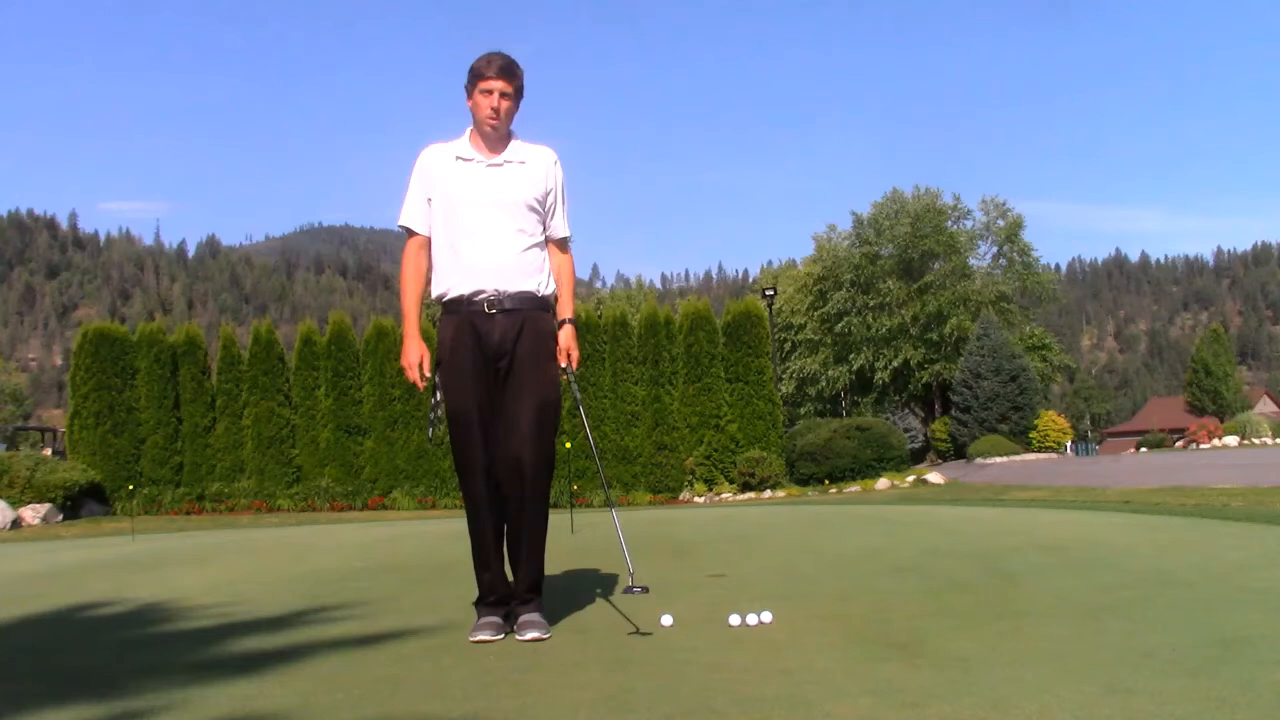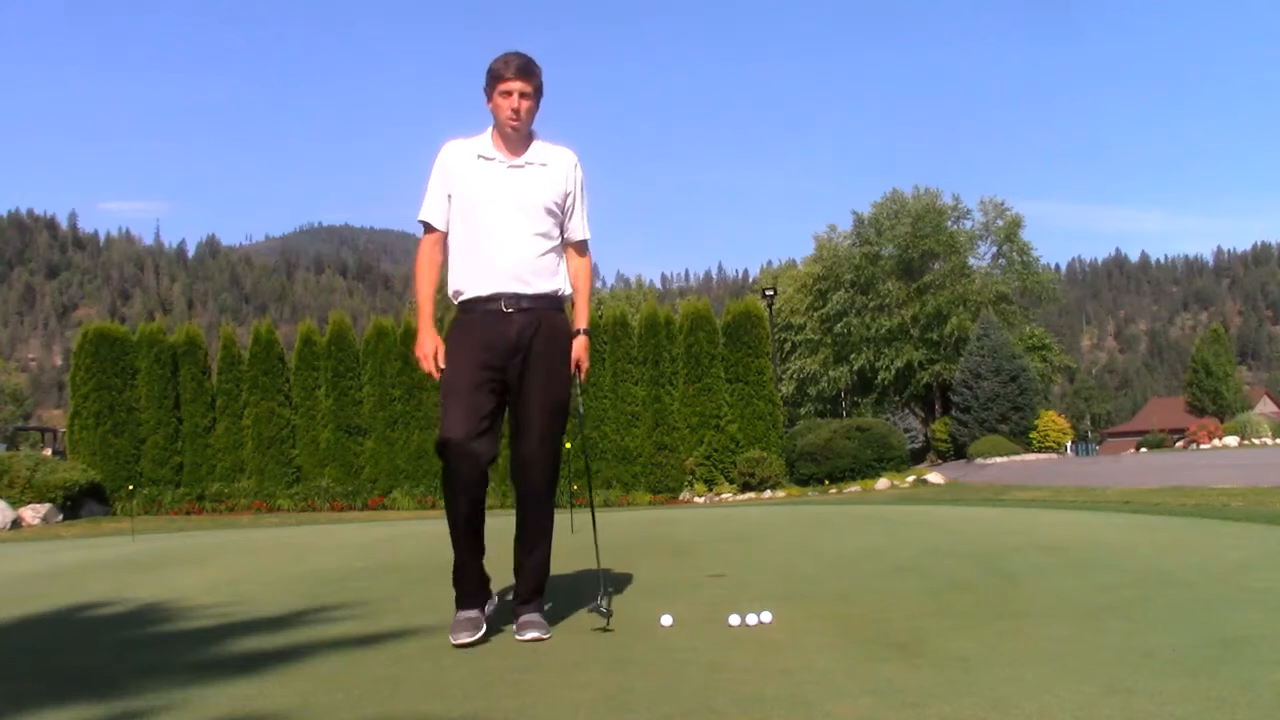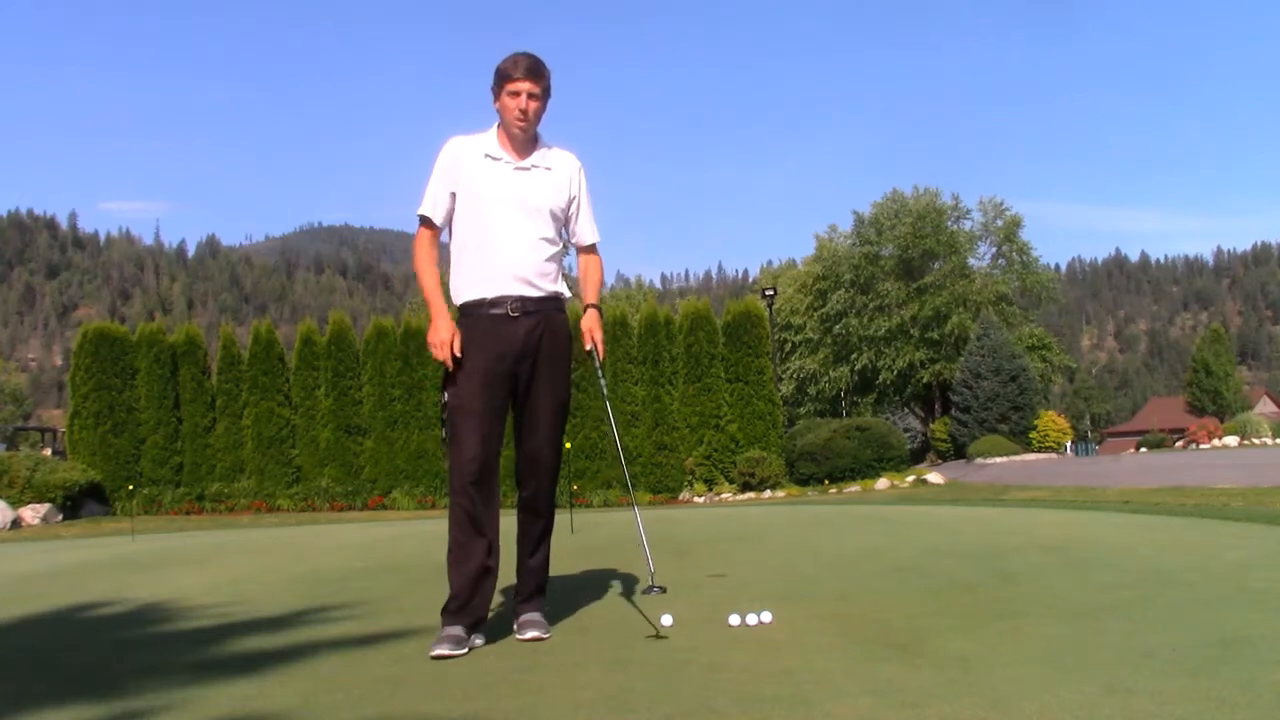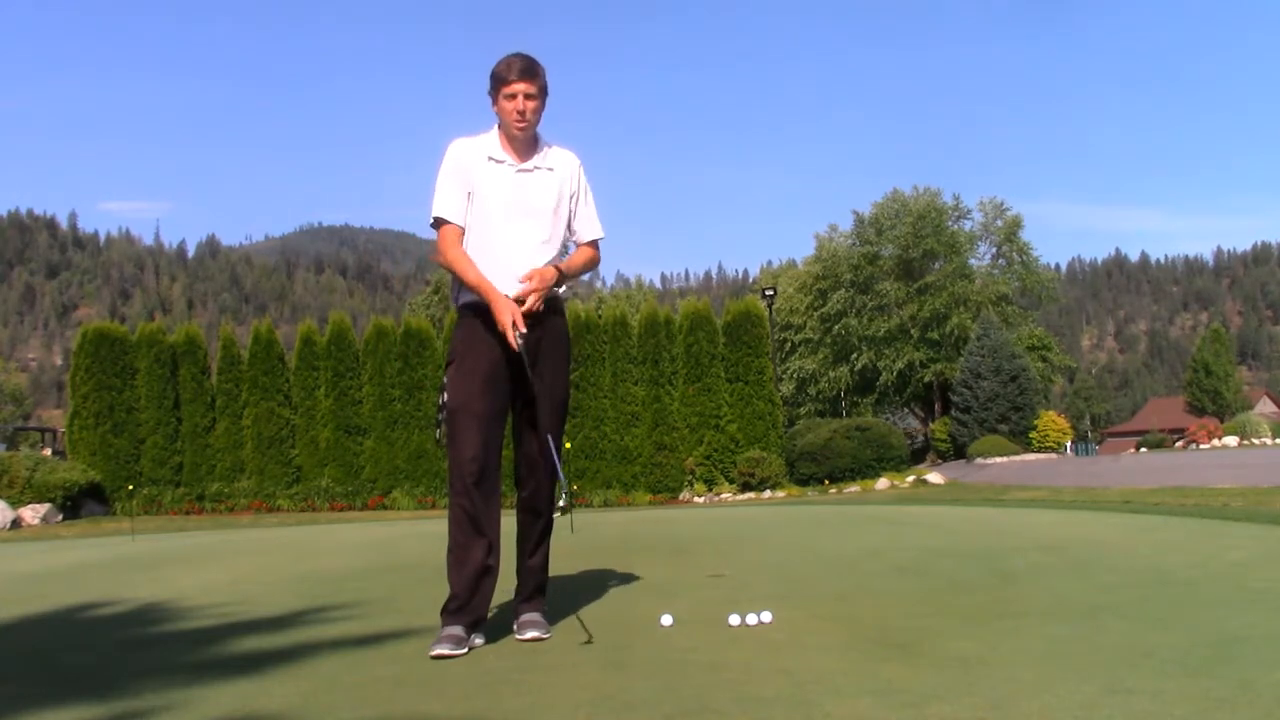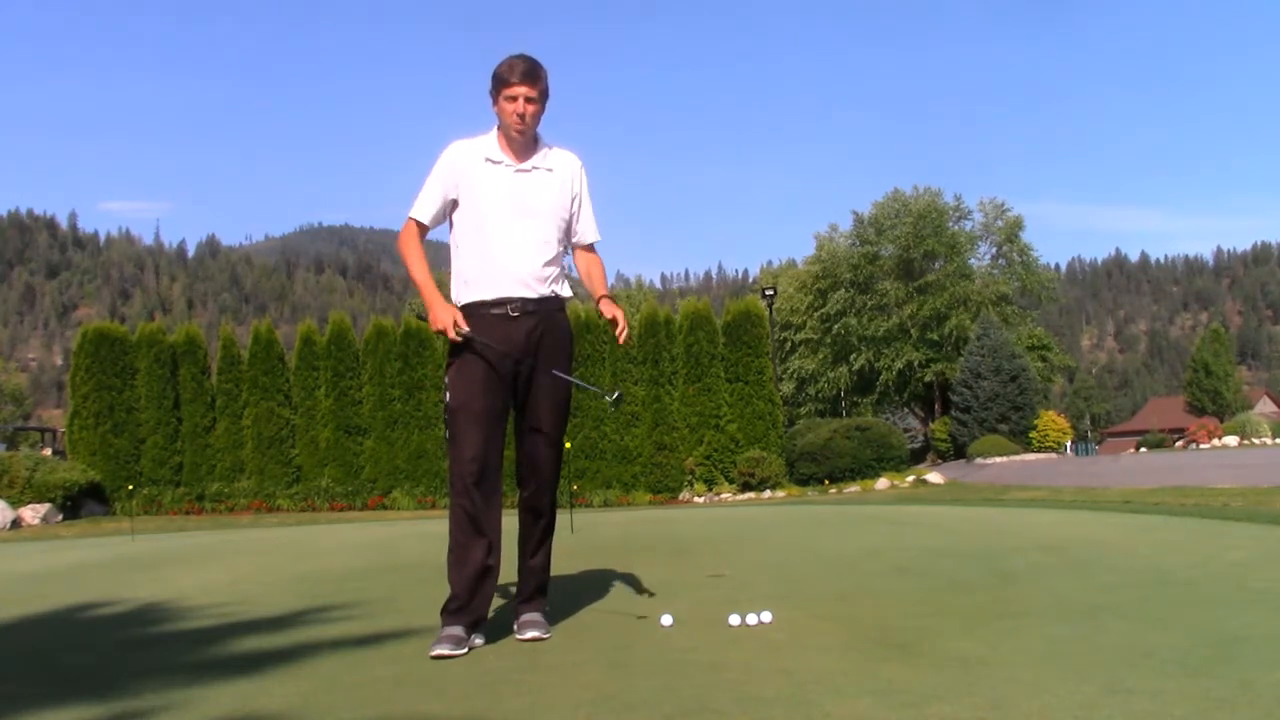
dt=0.5s
person 1, frame 1
left shoulder: (544, 162)
right shoulder: (434, 161)
left elbow: (559, 250)
right elbow: (417, 249)
left wrist: (566, 322)
right wrist: (411, 333)
left hip: (530, 321)
right hip: (463, 323)
left knee: (528, 460)
right knee: (477, 466)
left ankle: (529, 601)
right ankle: (492, 602)
person 1, frame 2
left shoulder: (563, 164)
right shoulder: (454, 157)
left elbow: (577, 253)
right elbow: (432, 243)
left wrist: (581, 330)
right wrist: (425, 326)
left hip: (543, 322)
right hip: (476, 321)
left knee: (537, 465)
right knee: (459, 443)
left ankle: (529, 600)
right ankle: (470, 594)
person 1, frame 3
left shoulder: (566, 167)
right shoulder: (459, 154)
left elbow: (587, 250)
right elbow: (426, 237)
left wrist: (591, 308)
right wrist: (438, 313)
left hip: (546, 323)
right hip: (479, 323)
left knee: (540, 465)
right knee: (472, 465)
left ankle: (531, 602)
right ankle: (464, 615)
person 1, frame 4
left shoulder: (567, 165)
right shoulder: (463, 154)
left elbow: (590, 248)
right elbow: (448, 245)
left wrist: (553, 272)
right wrist: (496, 299)
left hip: (546, 324)
right hip: (482, 324)
left knee: (540, 466)
right knee: (472, 465)
left ankle: (531, 602)
right ankle: (464, 614)
person 1, frame 5
left shoulder: (568, 166)
right shoulder: (460, 157)
left elbow: (584, 248)
right elbow: (410, 232)
left wrist: (604, 299)
right wrist: (434, 299)
left hip: (546, 324)
right hip: (479, 321)
left knee: (541, 467)
right knee: (473, 466)
left ankle: (532, 602)
right ankle: (464, 614)
